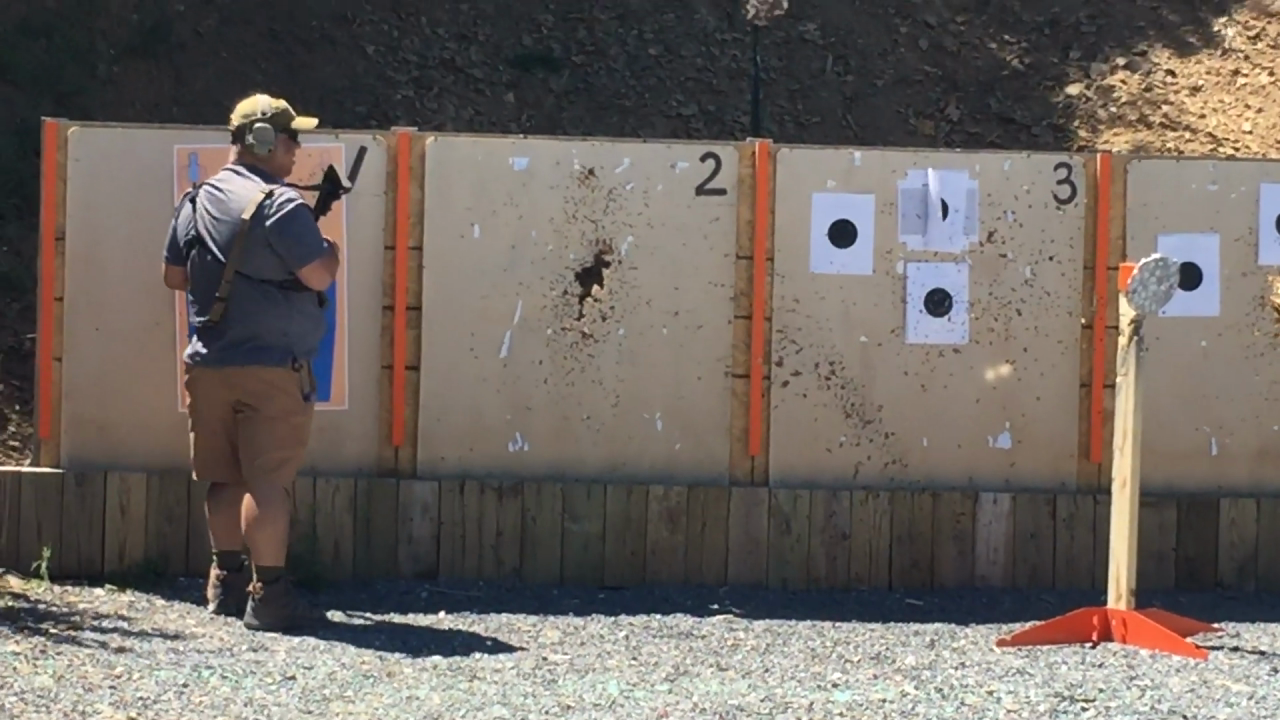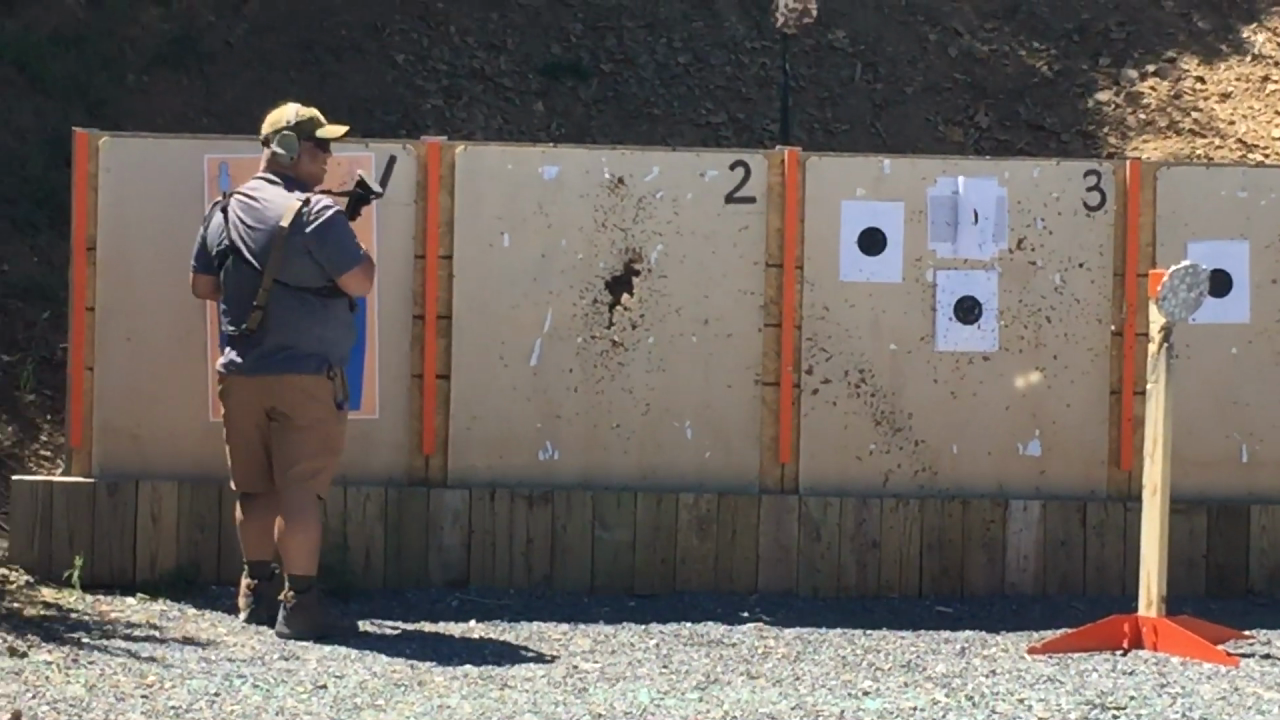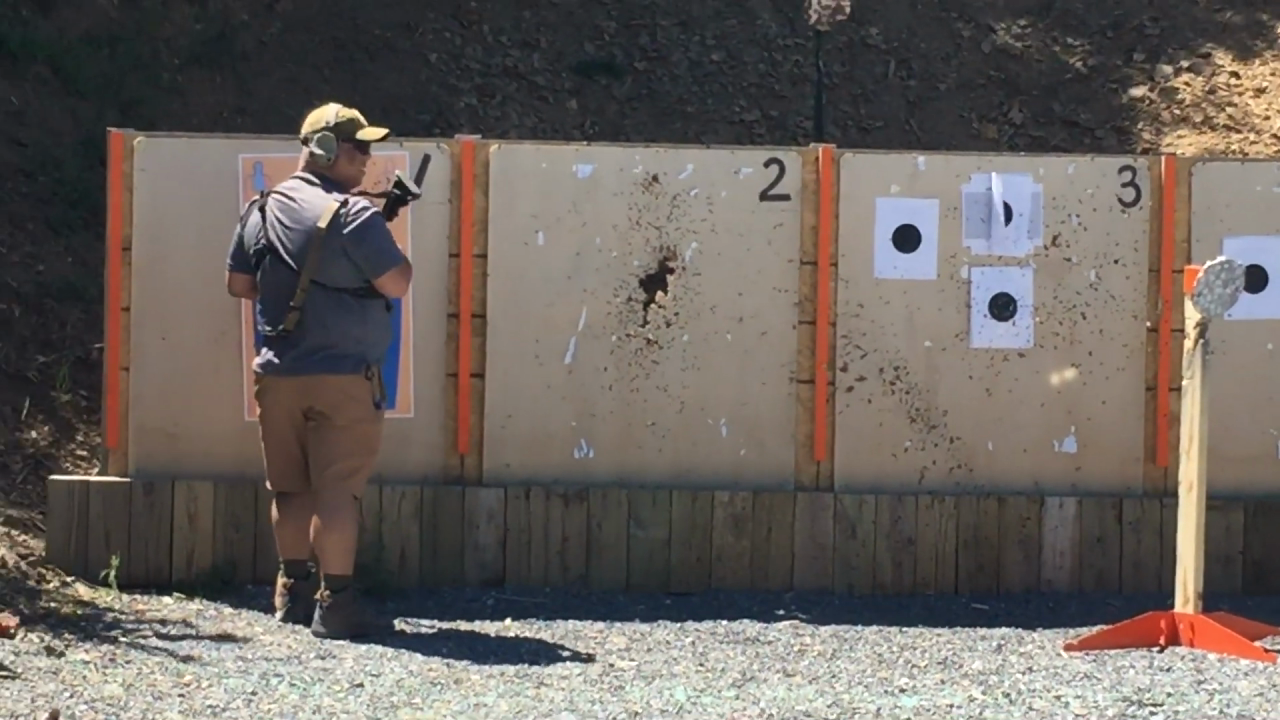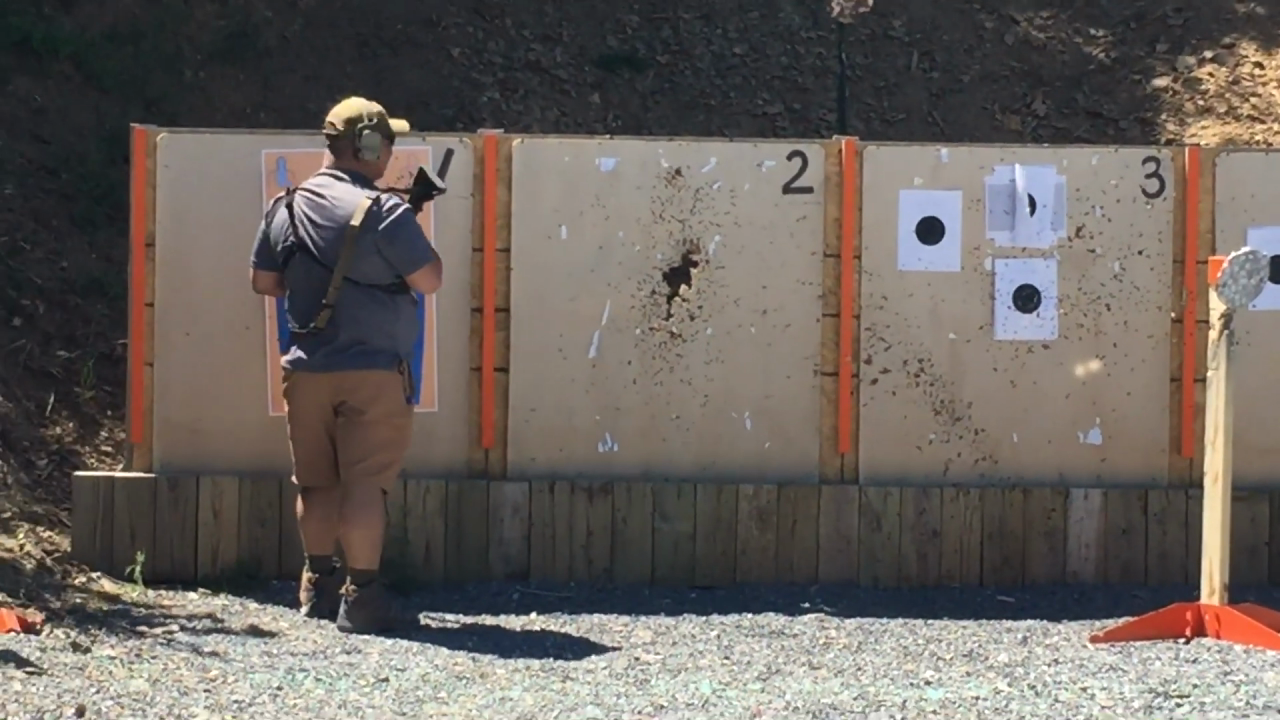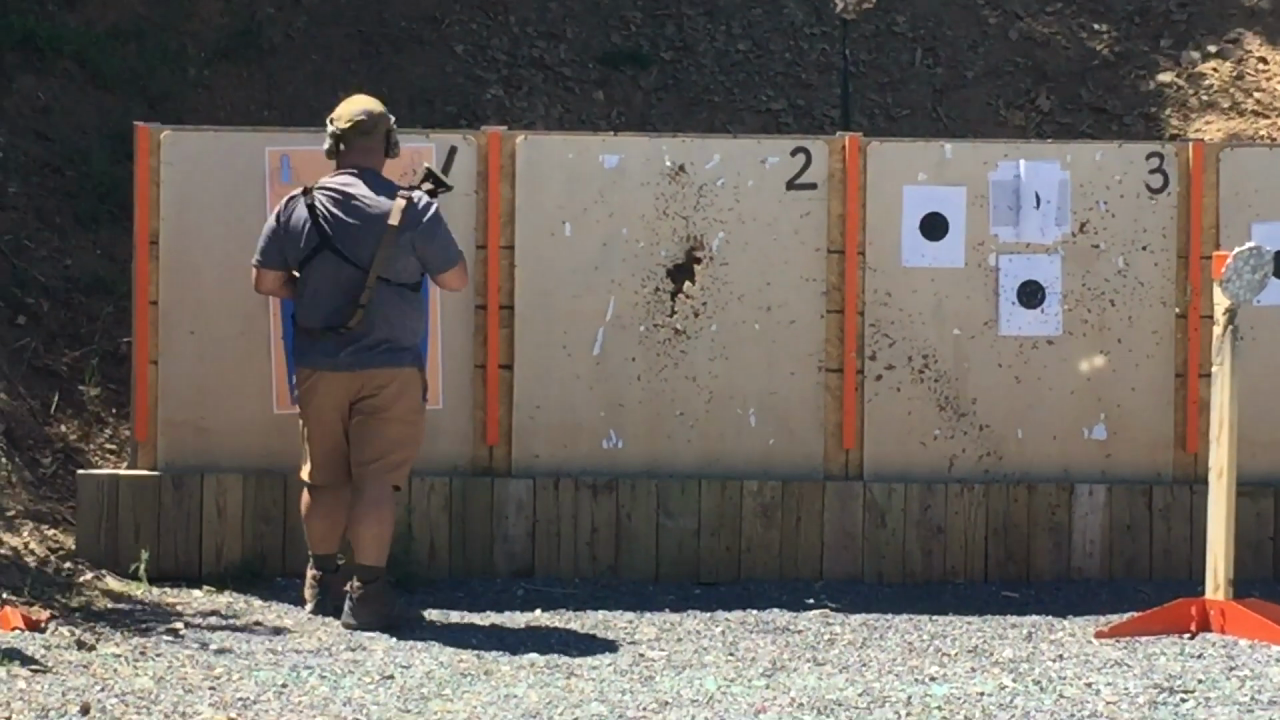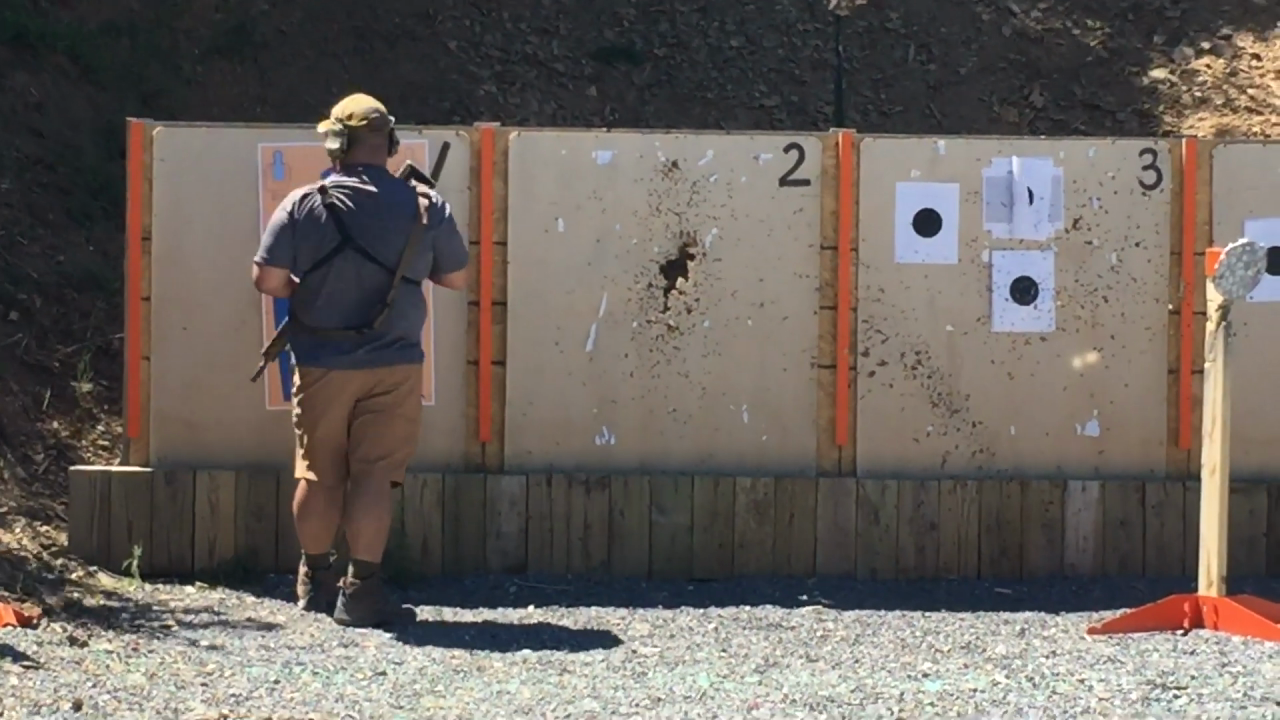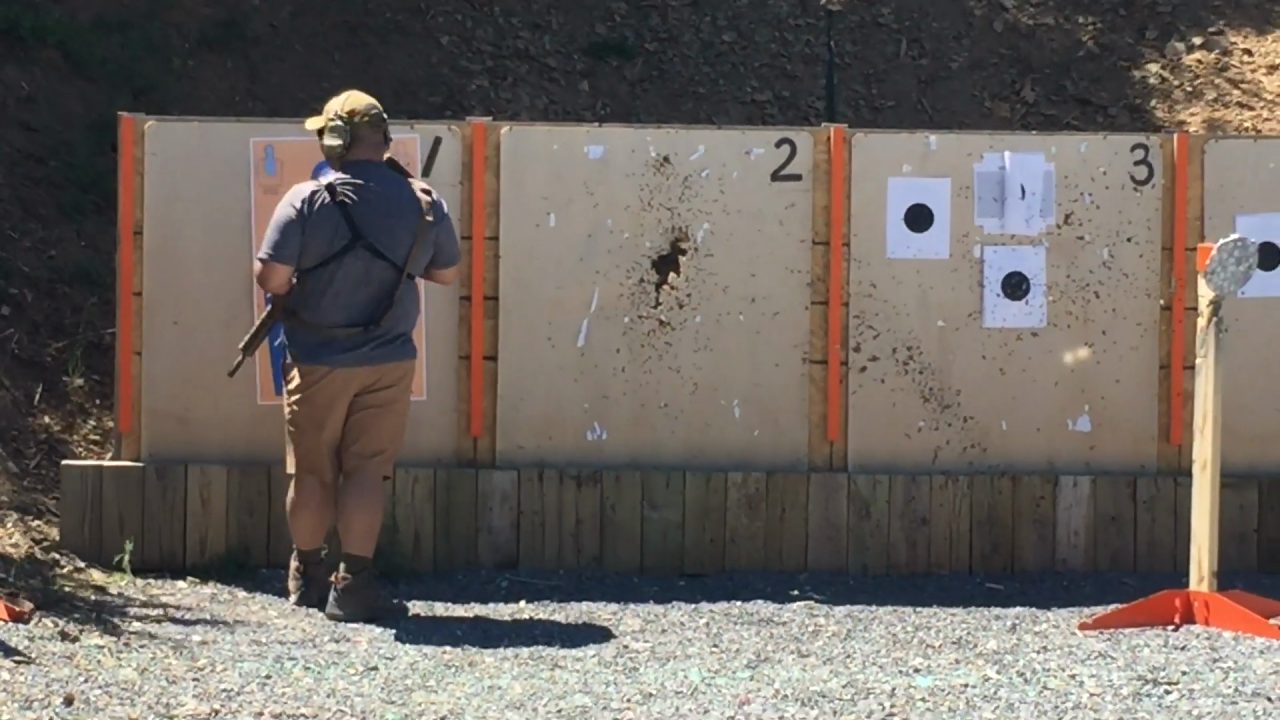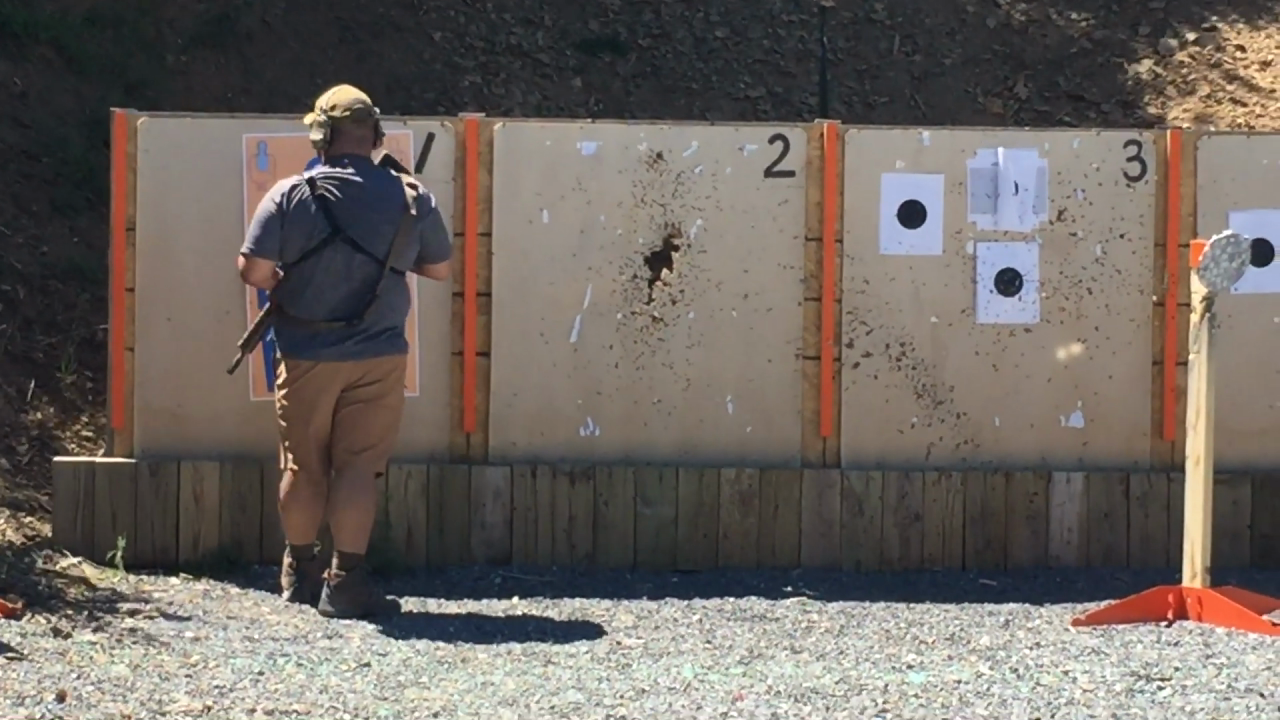
dt=0.3s
person 1, frame 1
left shoulder: (195, 200)
right shoulder: (279, 203)
left elbow: (174, 276)
right elbow: (320, 276)
right wrist: (330, 246)
left hip: (209, 364)
right hip: (271, 366)
left knee: (224, 478)
right knee: (267, 480)
left ankle: (226, 584)
right ankle: (268, 598)
person 1, frame 2
left shoulder: (224, 211)
right shoulder: (316, 213)
left elbow: (202, 286)
right elbow: (360, 283)
right wrist: (360, 253)
left hip: (241, 373)
right hip: (305, 375)
left knee: (255, 487)
right knee: (300, 489)
left ankle: (257, 593)
right ankle: (299, 605)
person 1, frame 3
left shoulder: (260, 209)
right shoulder: (353, 214)
left elbow: (238, 285)
right elbow: (396, 284)
right wrist: (396, 252)
left hip: (279, 372)
right hip: (343, 375)
left knee: (291, 487)
right knee: (337, 489)
left ankle: (293, 592)
right ankle: (335, 605)
person 1, frame 4
left shoulder: (285, 207)
right shoulder: (384, 210)
left elbow: (263, 281)
right elbow: (429, 281)
right wrist: (417, 246)
left hip: (306, 367)
right hip: (373, 370)
left knee: (316, 481)
right knee: (365, 484)
left ankle: (317, 587)
right ankle: (360, 598)
person 1, frame 5
left shoulder: (297, 206)
right shoulder: (413, 209)
left elbow: (265, 282)
right elbow: (456, 280)
left hip: (319, 367)
right hip: (389, 369)
left knee: (324, 478)
right knee: (376, 480)
left ankle: (322, 585)
right ankle: (366, 595)
person 1, frame 6
left shoulder: (305, 203)
right shoulder: (428, 207)
left elbow: (266, 280)
right elbow: (456, 279)
left wrist: (302, 292)
left hip: (321, 365)
right hip: (393, 366)
left knee: (317, 475)
right knee: (374, 476)
left ankle: (314, 582)
right ankle: (360, 591)
person 1, frame 7
left shoulder: (308, 199)
right shoulder: (425, 204)
left elbow: (270, 278)
right elbow: (446, 273)
left wrist: (297, 291)
left hip: (318, 361)
right hip: (388, 361)
left knee: (311, 471)
right knee: (365, 471)
left ankle: (306, 577)
right ankle: (352, 585)
person 1, frame 8
left shoulder: (292, 194)
right shoulder: (412, 199)
left elbow: (252, 271)
right elbow: (440, 269)
left wrist: (288, 283)
left hip: (307, 356)
right hip: (378, 357)
left knee: (303, 465)
right knee: (357, 467)
left ankle: (298, 573)
right ankle: (345, 582)
